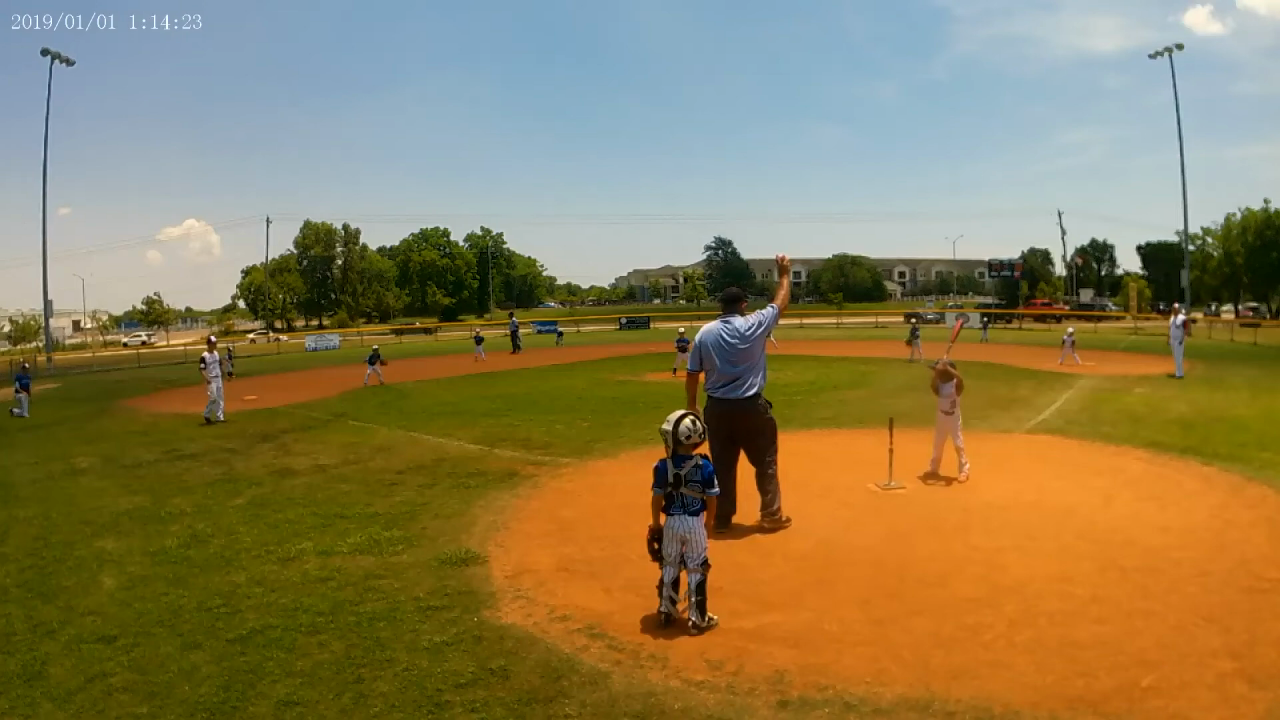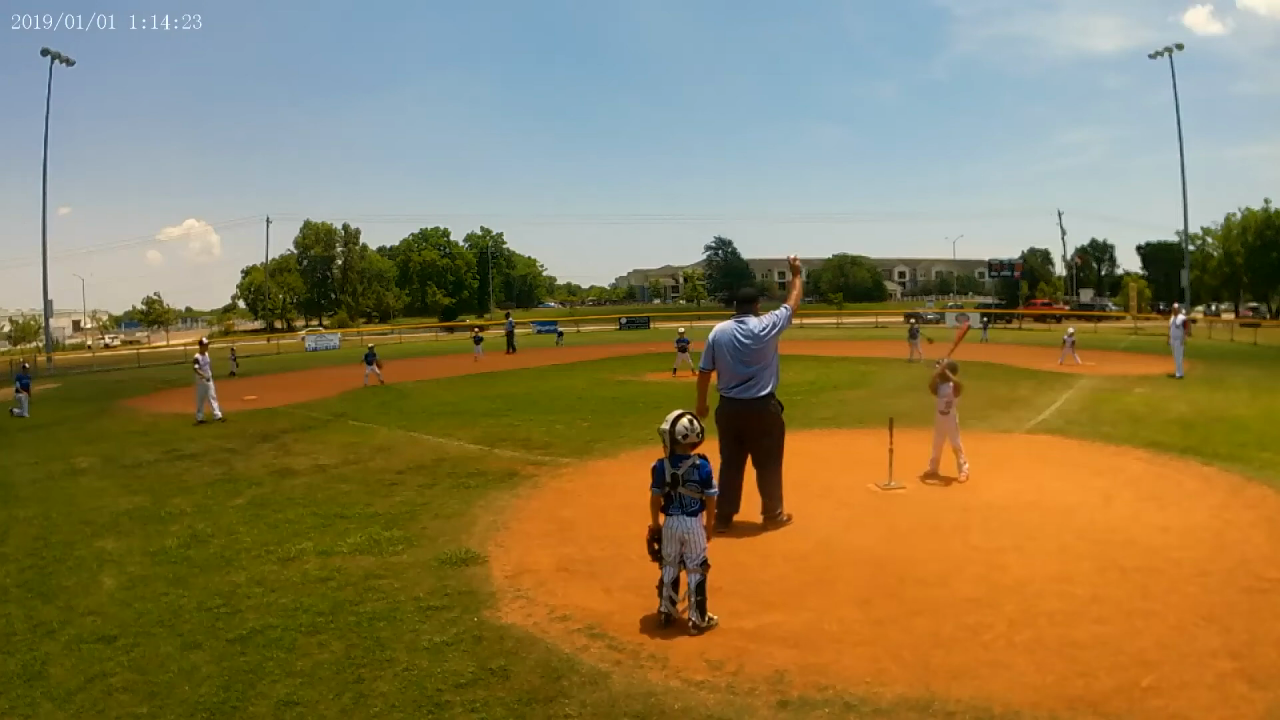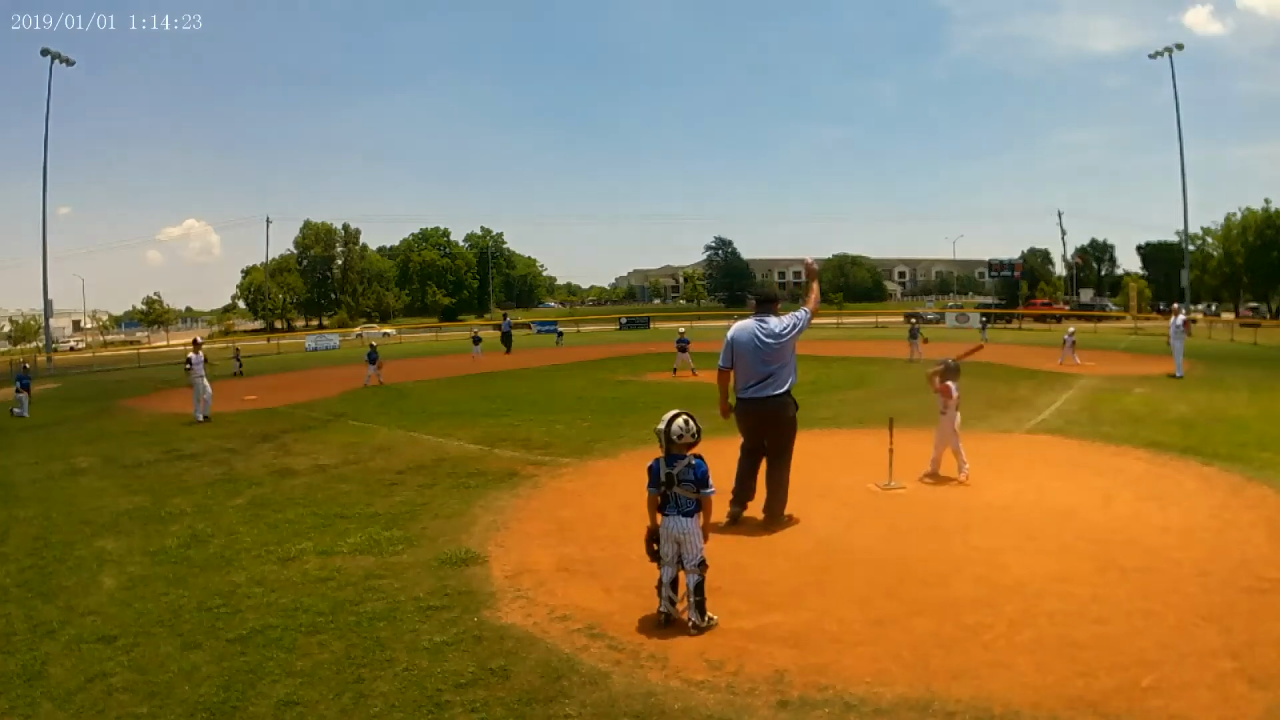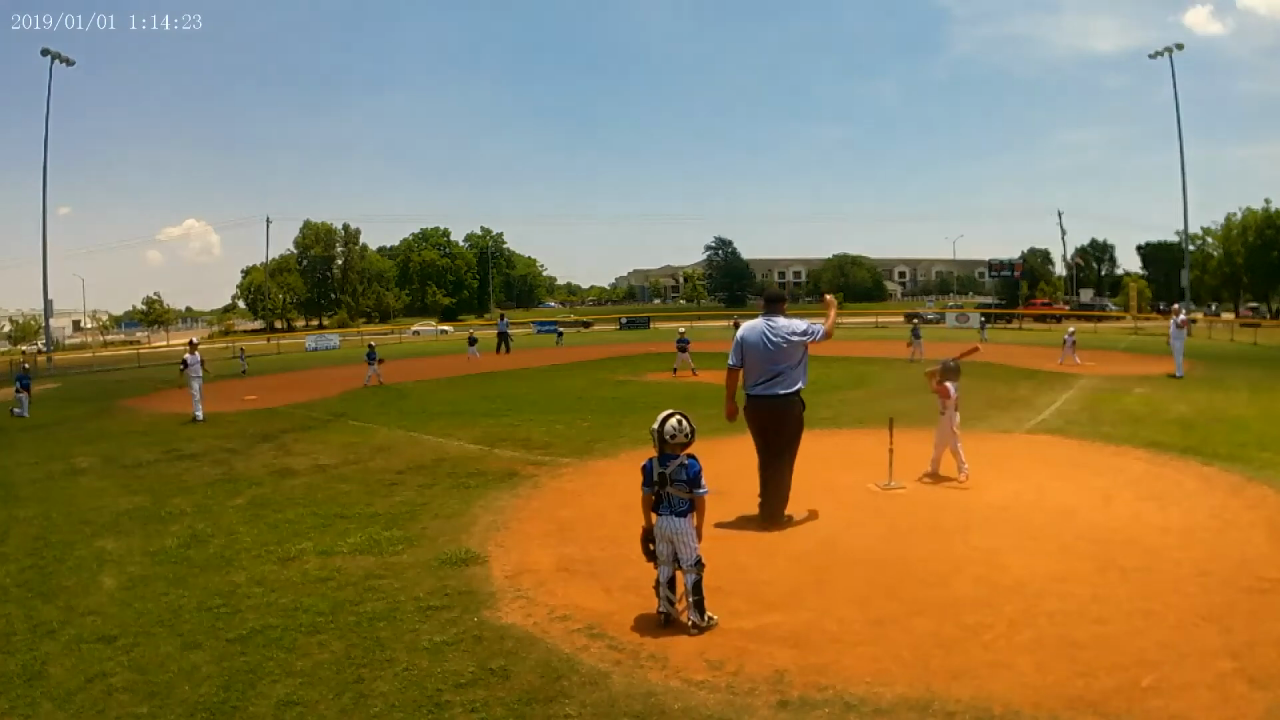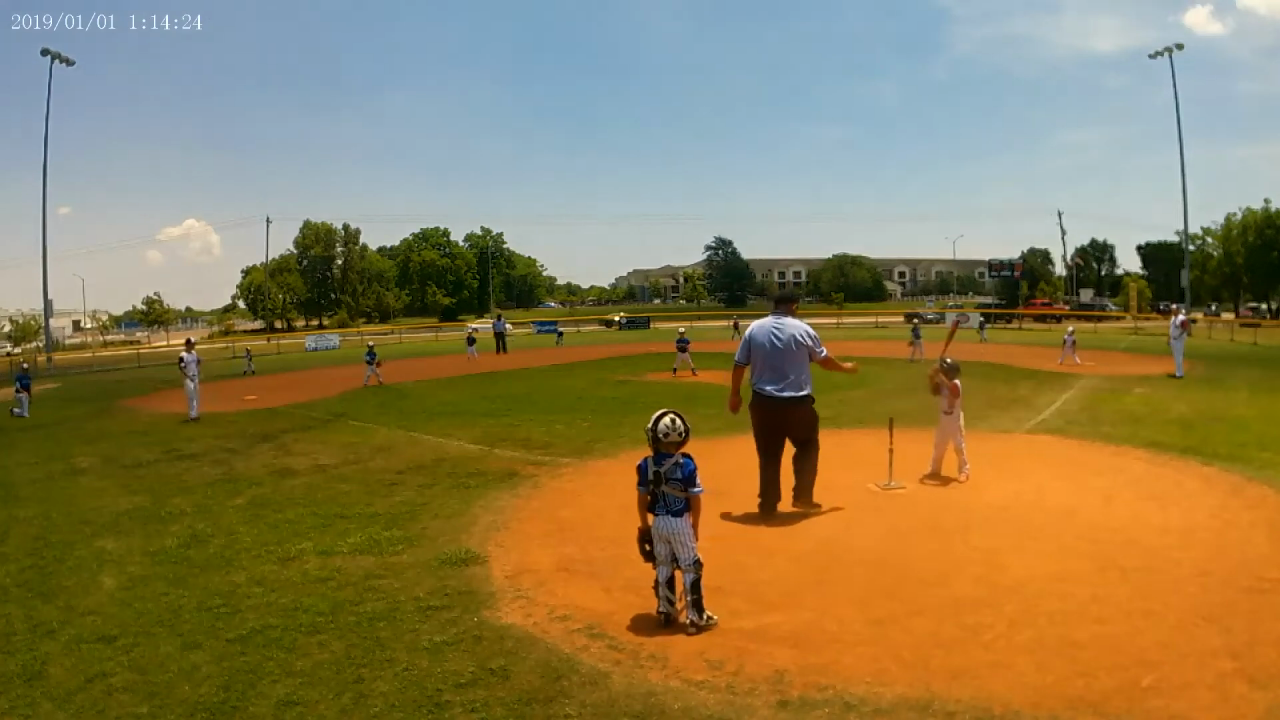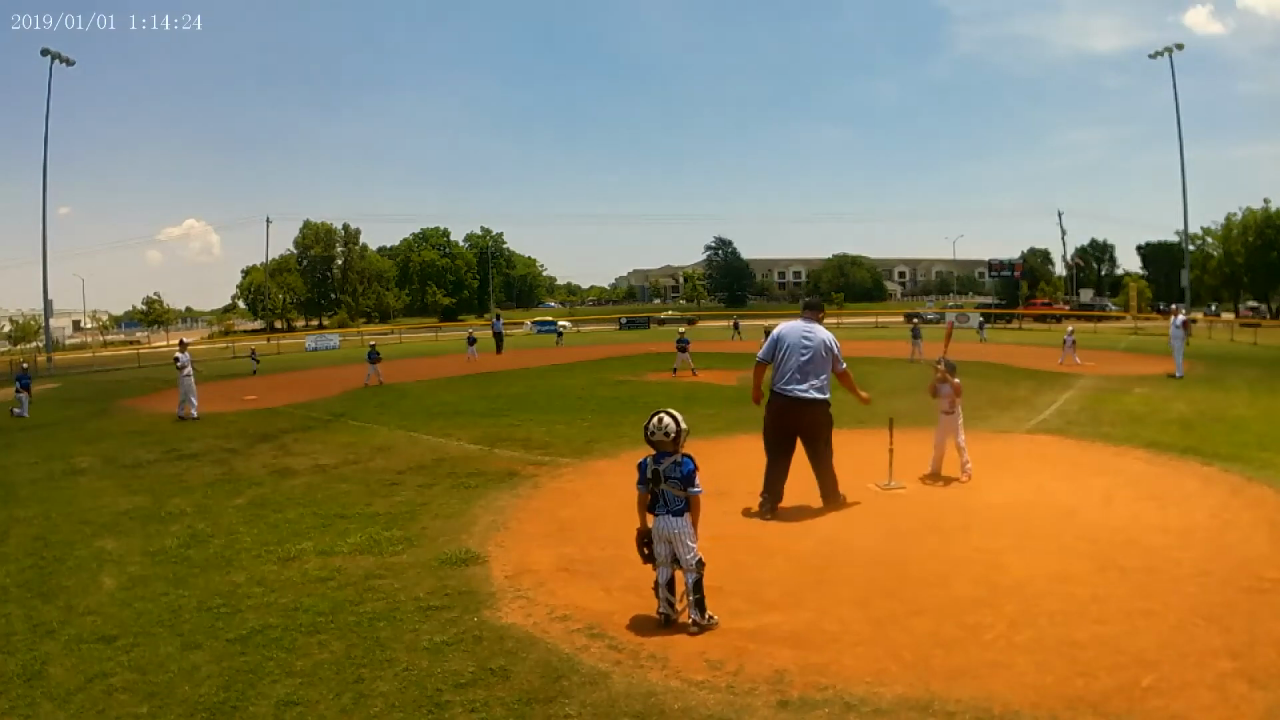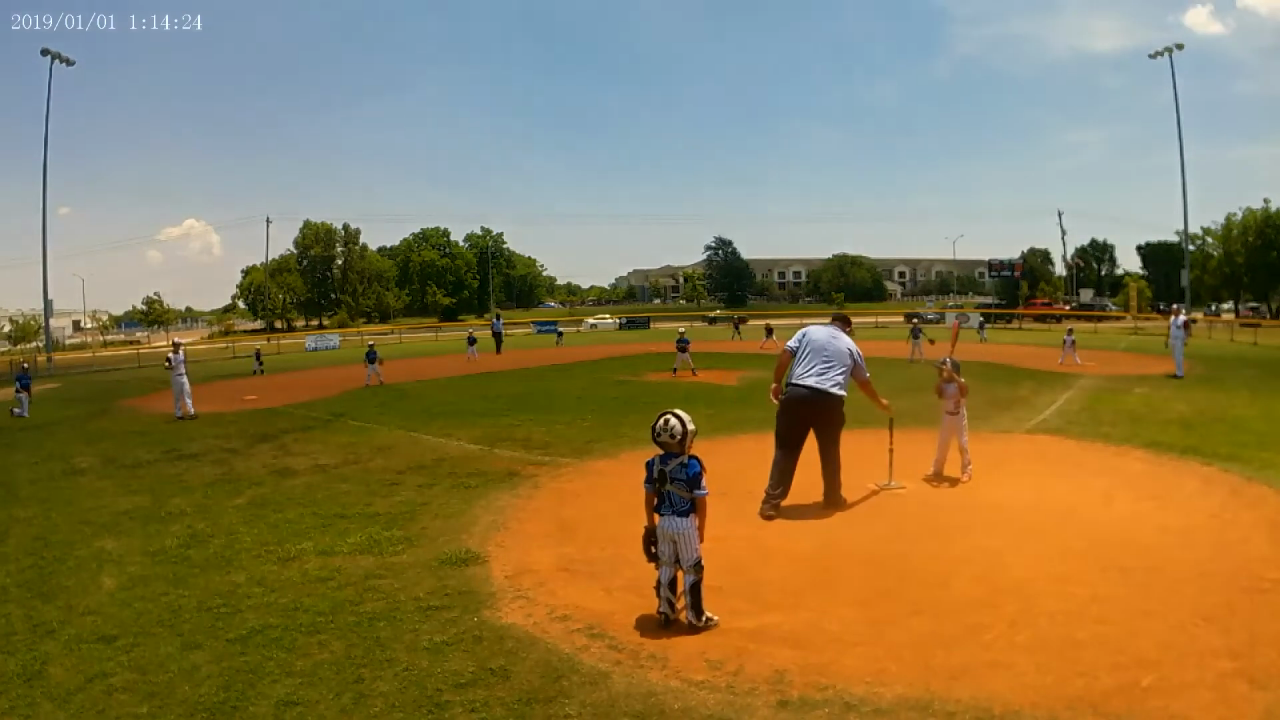
dt=0.3s
person 1, frame 1
left shoulder: (705, 332)
right shoulder: (753, 325)
left elbow: (692, 373)
right elbow: (781, 303)
left wrist: (691, 405)
right wrist: (784, 273)
left hip: (717, 408)
right hip: (750, 406)
left knee: (722, 465)
right knee: (765, 461)
left ankle: (722, 519)
right ankle: (771, 515)
person 1, frame 2
left shoulder: (719, 331)
right shoulder: (767, 326)
left elbow: (705, 371)
right elbow: (793, 303)
left wrist: (701, 402)
right wrist: (796, 274)
left hip: (729, 407)
right hip: (763, 407)
left knee: (730, 465)
right knee: (768, 464)
left ankle: (722, 518)
right ankle: (772, 516)
person 1, frame 3
left shoulder: (737, 330)
right shoulder: (786, 326)
left elbow: (723, 370)
right elbow: (812, 307)
left wrist: (724, 400)
right wrist: (813, 278)
left hip: (746, 405)
right hip: (778, 405)
left knee: (750, 453)
right knee: (778, 461)
left ankle: (737, 505)
right ankle: (774, 515)
person 1, frame 4
left shoulder: (746, 330)
right shoulder: (795, 328)
left elbow: (733, 369)
right elbow: (826, 331)
left wrist: (730, 402)
right wrist: (831, 307)
left hip: (755, 404)
right hip: (786, 404)
left knee: (765, 457)
right knee: (782, 460)
left ankle: (767, 508)
right ankle: (774, 515)
person 1, frame 5
left shoulder: (754, 328)
right shoulder: (801, 329)
left elbow: (739, 365)
right elbow: (824, 360)
left wrist: (735, 394)
right wrist: (845, 367)
left hip: (762, 402)
right hip: (796, 403)
left knee: (768, 455)
right knee: (807, 447)
left ankle: (768, 505)
right ankle: (802, 497)
person 1, frame 6
left shoulder: (782, 329)
right shoulder: (826, 337)
left elbow: (761, 362)
right elbow: (841, 373)
left wrist: (756, 389)
right wrist: (859, 394)
left hip: (781, 401)
right hip: (814, 404)
left knee: (777, 455)
right knee: (821, 454)
left ankle: (768, 505)
right ankle: (831, 497)
person 1, frame 7
left shoulder: (808, 331)
right shoulder: (850, 345)
left elbow: (786, 354)
right elbow: (864, 381)
left wrist: (777, 383)
right wrist: (879, 402)
left hip: (796, 395)
right hip: (830, 400)
left knee: (786, 450)
right knee: (830, 451)
left ankle: (771, 503)
right ankle: (833, 498)
person 2, frame 1
left shoulder: (663, 466)
right shoulder: (705, 466)
left elbow: (657, 499)
right elbow: (712, 500)
left wrist: (655, 524)
right wrist: (706, 524)
left hip: (672, 523)
right hip: (695, 523)
left knee: (669, 567)
right knee: (697, 570)
left ankle: (666, 612)
right ankle: (698, 619)
person 2, frame 2
left shoulder: (661, 467)
right shoulder: (703, 466)
left elbow: (655, 499)
right elbow: (710, 500)
left wrist: (655, 524)
right wrist: (708, 525)
left hip: (670, 523)
right hip: (694, 523)
left knee: (669, 568)
right knee: (696, 570)
left ankle: (666, 612)
right ankle: (698, 619)
person 2, frame 3
left shoulder: (657, 466)
right shoulder: (698, 466)
left elbow: (652, 499)
right elbow: (706, 500)
left wrist: (653, 524)
right wrist: (706, 526)
left hip: (667, 523)
right hip: (690, 524)
left knee: (667, 568)
right knee: (694, 571)
left ankle: (666, 612)
right ankle: (698, 619)
person 2, frame 4
left shoulder: (651, 466)
right shoulder: (692, 466)
left elbow: (647, 499)
right elbow: (700, 501)
left wrist: (648, 524)
right wrist: (699, 526)
left hip: (661, 523)
right hip: (684, 523)
left knee: (664, 568)
right knee: (692, 570)
left ankle: (665, 612)
right ankle: (697, 619)
person 2, frame 5
left shoulder: (646, 465)
right shoulder: (687, 465)
left elbow: (642, 499)
right elbow: (695, 500)
left wrist: (644, 524)
right wrist: (695, 526)
left hip: (658, 523)
right hip: (680, 523)
left knee: (663, 568)
right knee: (690, 569)
left ankle: (666, 612)
right ankle: (696, 617)
person 2, frame 6
left shoulder: (646, 464)
right shoulder: (686, 464)
left elbow: (642, 499)
right elbow: (694, 500)
left wrist: (643, 526)
right wrist: (694, 526)
left hip: (658, 523)
right hip: (681, 523)
left knee: (663, 569)
right knee: (693, 568)
left ankle: (666, 612)
right ankle: (699, 617)
person 2, frame 7
left shoulder: (654, 464)
right shoulder: (693, 466)
left elbow: (649, 498)
right elbow: (700, 502)
left wrist: (650, 524)
right wrist: (701, 528)
left hip: (664, 523)
right hip: (686, 523)
left knee: (666, 568)
right knee: (692, 570)
left ankle: (666, 612)
right ankle: (696, 617)
